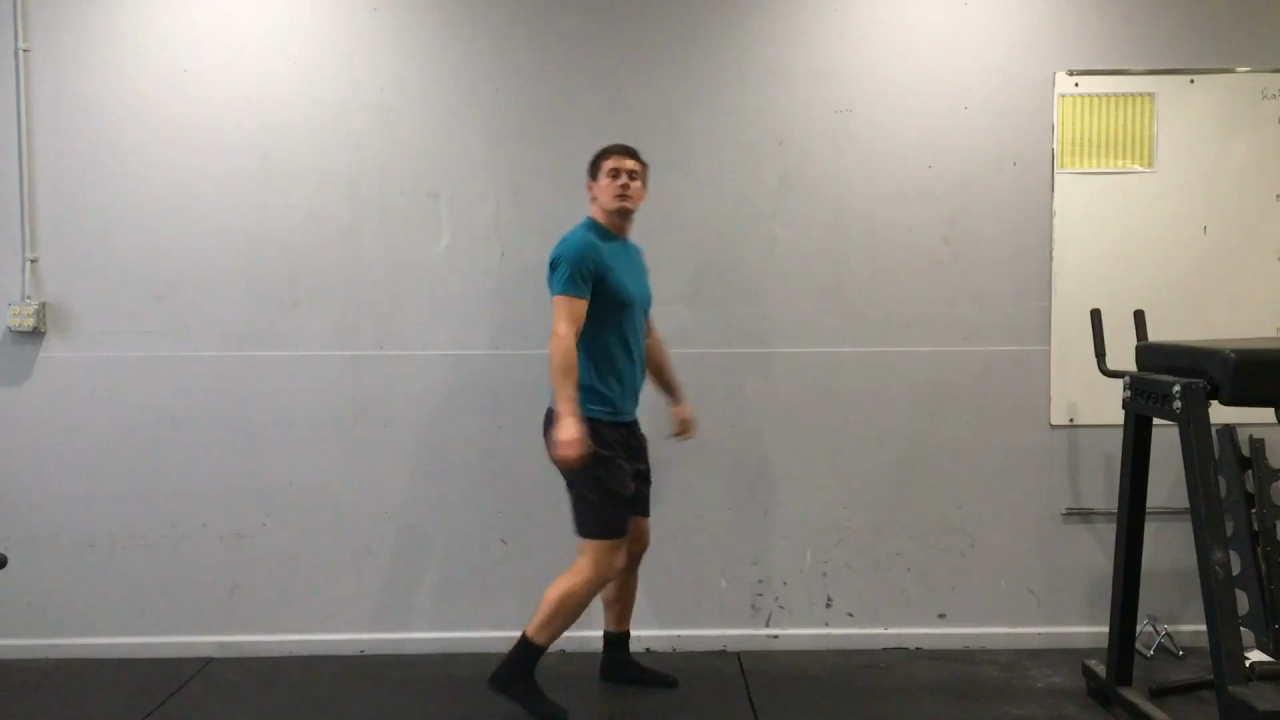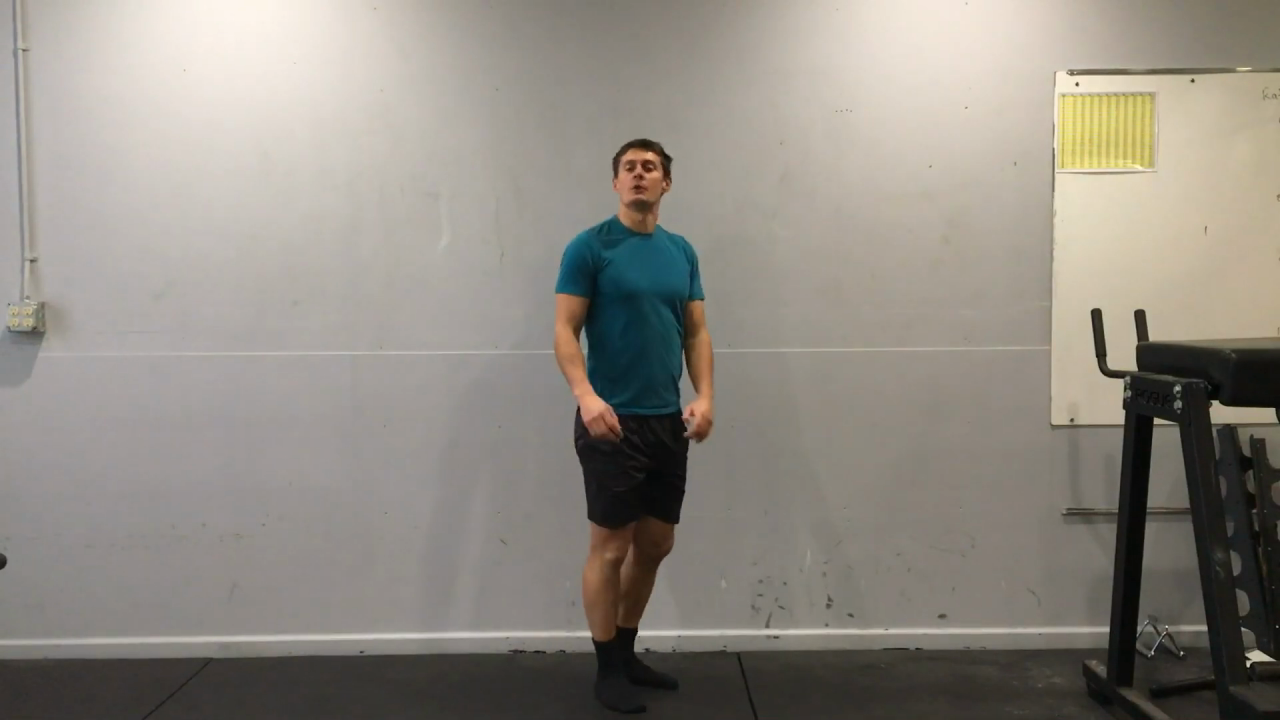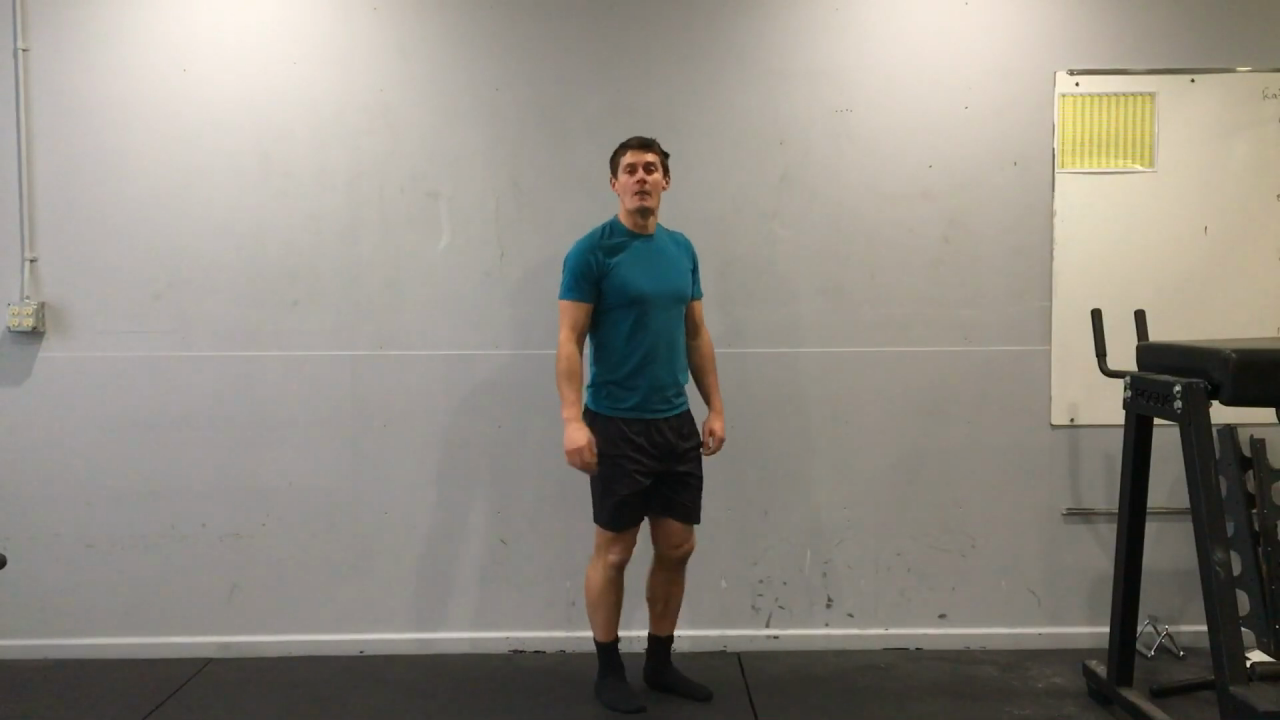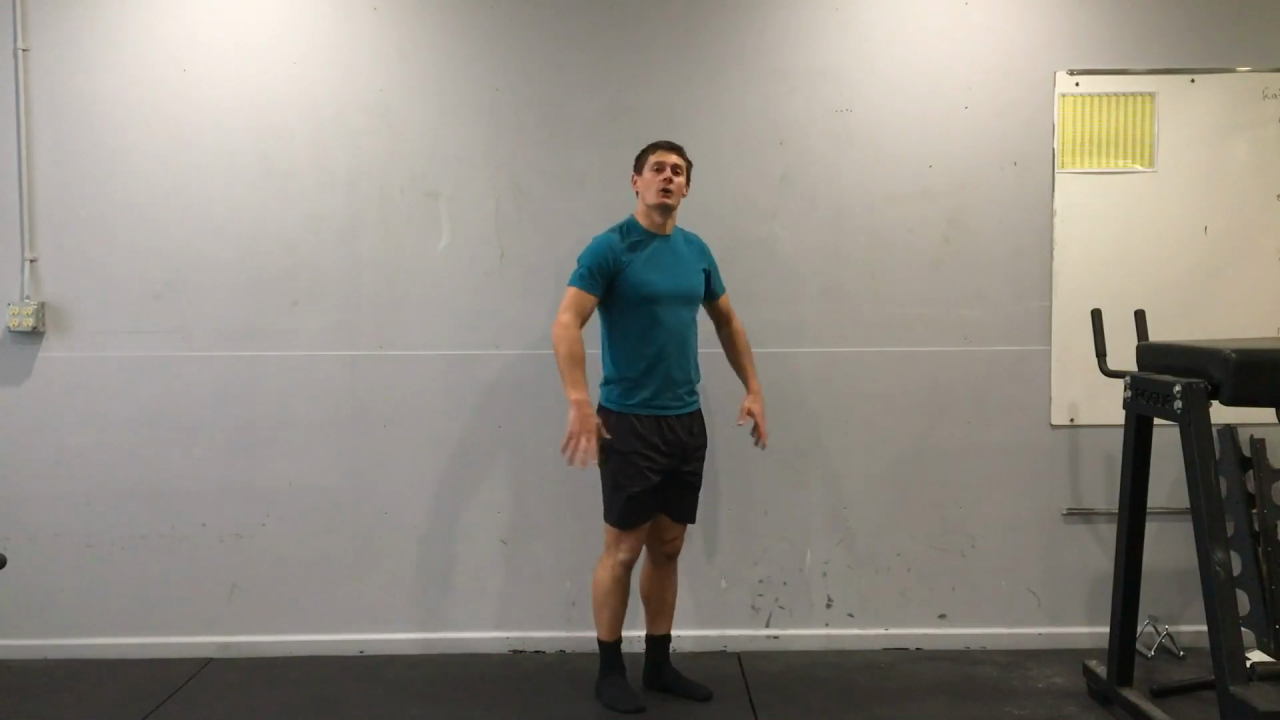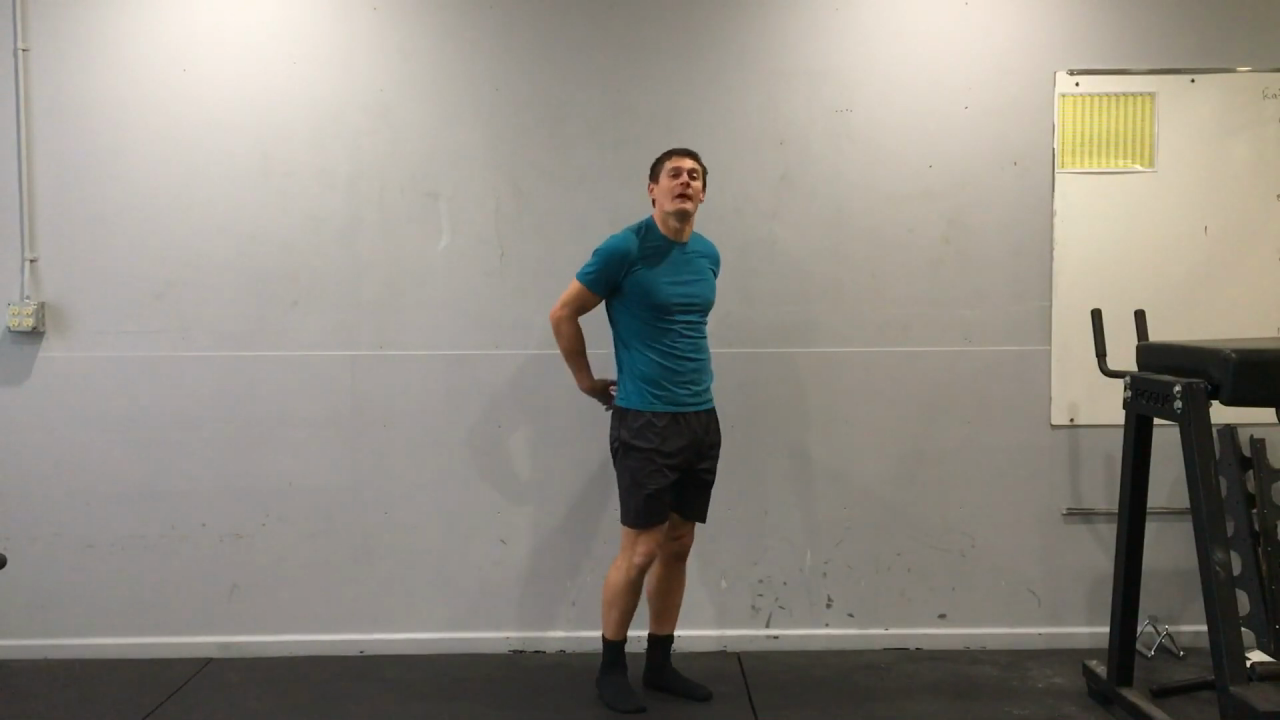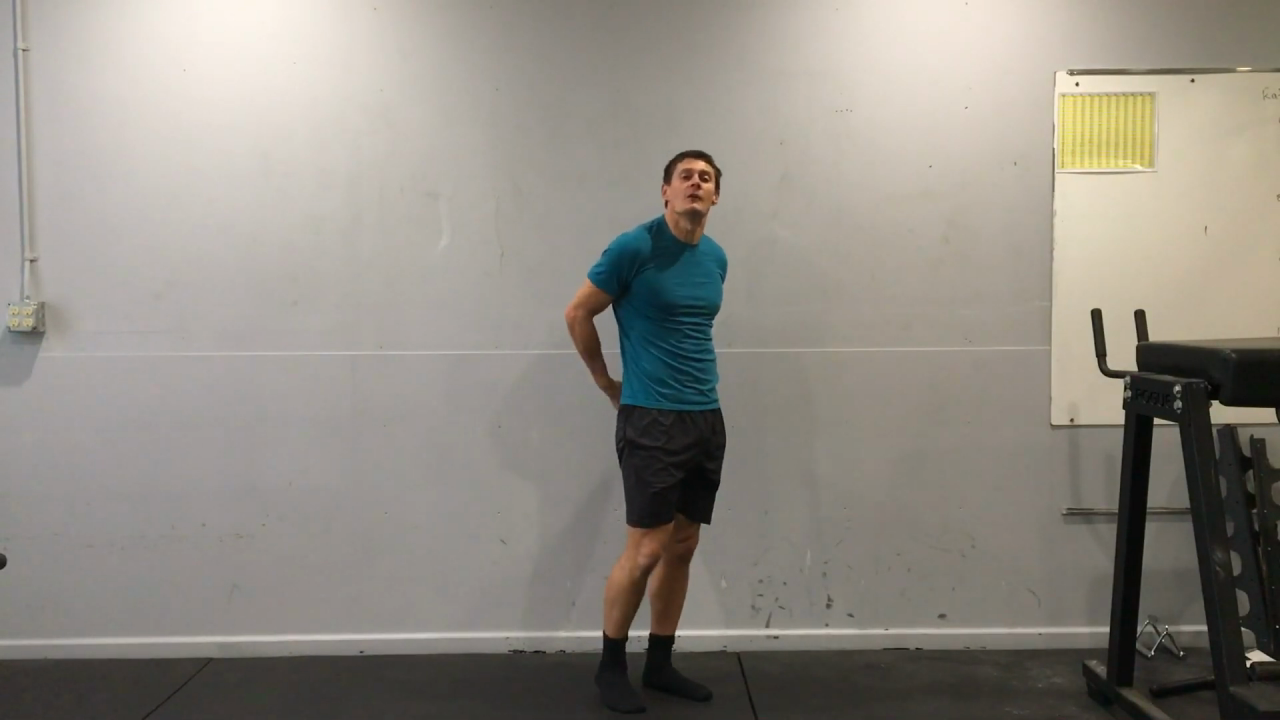
dt=0.7s
person 1, frame 1
left shoulder: (632, 255)
right shoulder: (581, 248)
left elbow: (645, 338)
right elbow: (563, 338)
left wrist: (676, 399)
right wrist: (569, 415)
left hip: (622, 424)
right hip: (590, 428)
left knee: (633, 544)
right knee: (600, 561)
left ankle: (617, 656)
right ankle: (516, 669)
person 1, frame 2
left shoulder: (682, 252)
right shoulder: (589, 248)
left elbow: (696, 333)
right elbow: (565, 331)
left wrist: (704, 396)
right wrist: (586, 396)
left hip: (668, 423)
right hip: (613, 423)
left knee: (654, 546)
right knee: (610, 548)
left ankle: (625, 652)
right ankle: (607, 669)
person 1, frame 3
left shoulder: (681, 249)
right shoulder: (591, 252)
left elbow: (697, 334)
right elbow: (569, 340)
left wrist: (714, 408)
right wrist: (573, 420)
left hip: (676, 424)
right hip: (618, 427)
left knee: (676, 549)
right knee: (614, 551)
left ankle: (659, 663)
right ankle: (609, 671)
person 1, frame 4
left shoulder: (696, 250)
right shoulder: (610, 248)
left elbow: (727, 321)
right elbow: (566, 323)
left wrist: (752, 389)
right wrist: (579, 402)
left hip: (687, 421)
right hip: (629, 423)
left knee: (667, 546)
right knee: (623, 549)
left ankle: (659, 664)
right ankle: (610, 670)
person 1, frame 5
left shoulder: (708, 254)
right shoulder: (624, 249)
right elbow: (563, 314)
right wrist: (586, 380)
left hip: (702, 420)
right hip: (645, 421)
left knee: (678, 547)
right knee: (642, 550)
left ankle: (660, 663)
right ankle: (611, 667)
person 1, frame 6
left shoulder: (717, 258)
right shoulder: (634, 248)
right elbow: (578, 314)
right wrist: (605, 381)
left hip: (707, 418)
right hip: (651, 419)
left knee: (682, 548)
right knee: (646, 551)
left ankle: (659, 663)
right ankle: (610, 665)
